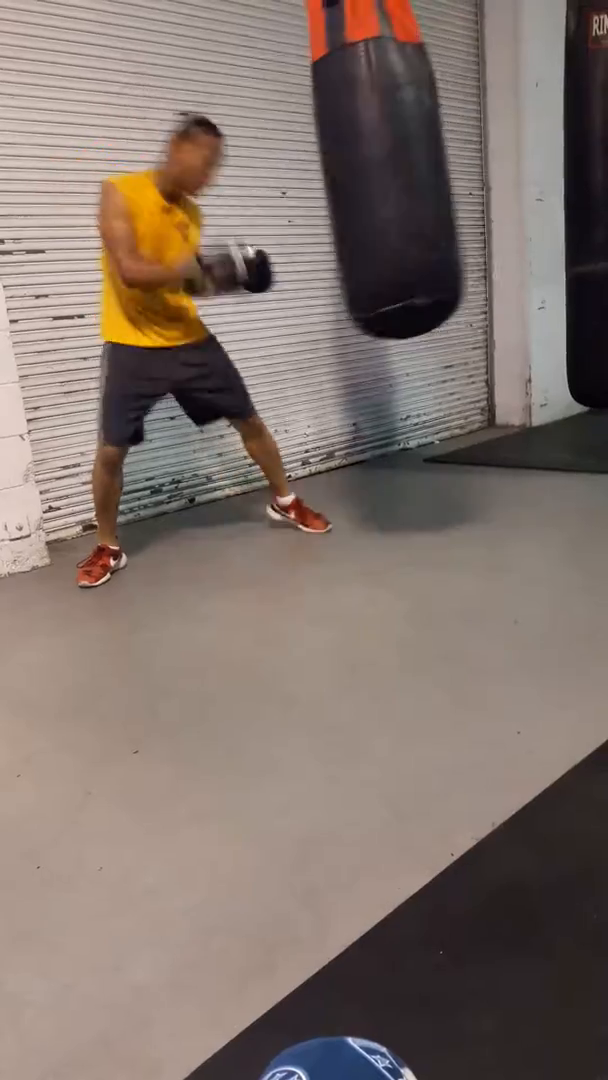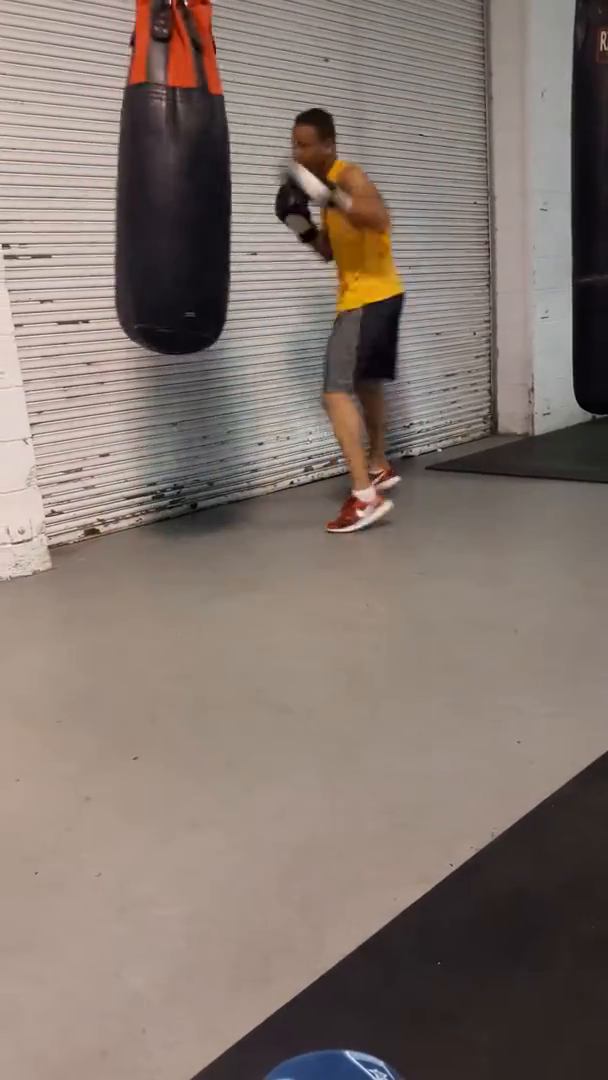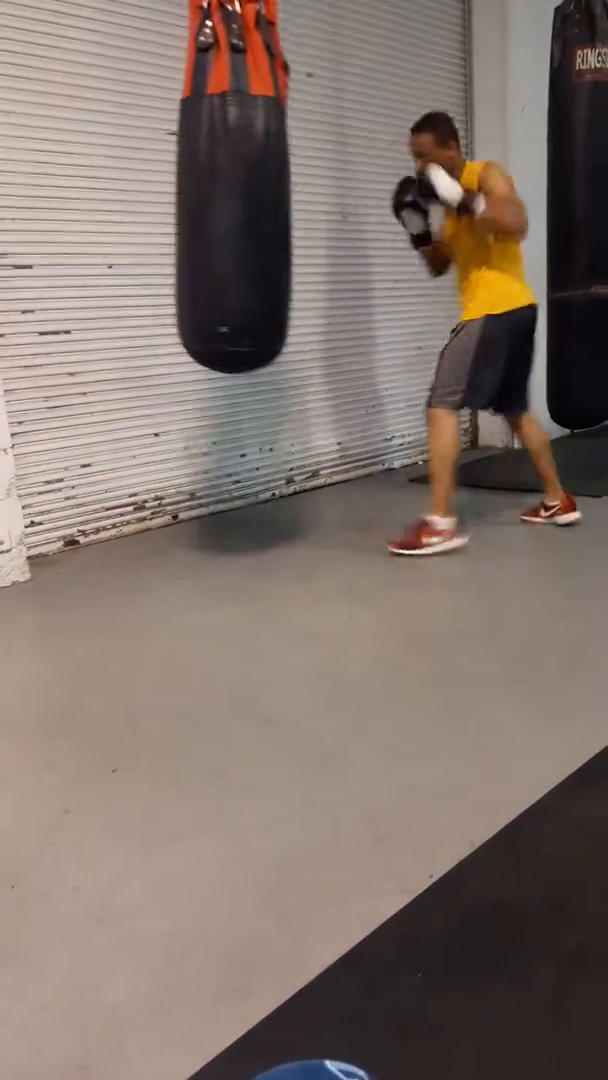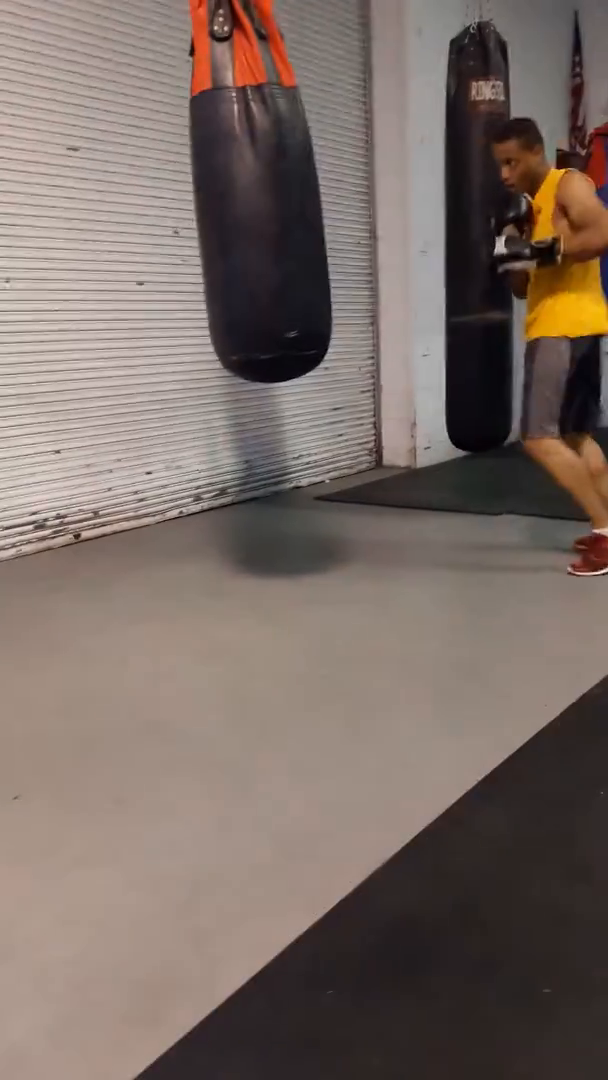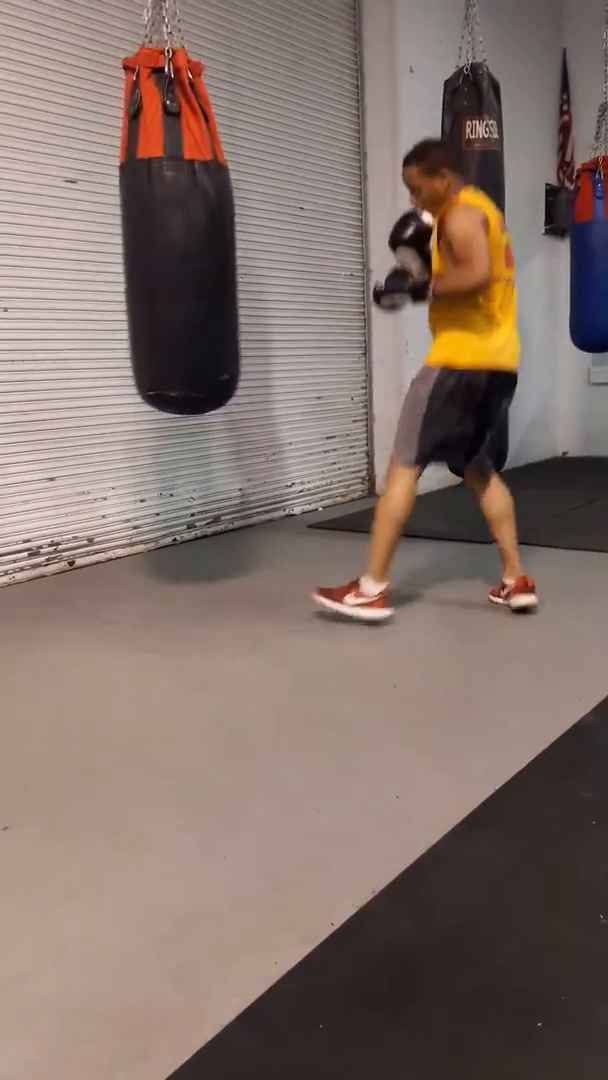
dt=1s
person 1, frame 1
left shoulder: (190, 211)
right shoulder: (120, 193)
right elbow: (130, 271)
right wrist: (201, 270)
left hip: (188, 338)
right hip: (132, 342)
left knee: (249, 421)
right knee: (112, 449)
left ankle: (286, 502)
right ankle: (107, 545)
person 1, frame 2
left shoulder: (349, 176)
right shoulder: (315, 186)
left elbow: (377, 219)
left wrist: (328, 193)
right wrist: (302, 225)
left hip: (370, 299)
right hip: (378, 297)
left knee: (337, 393)
right knee: (366, 383)
left ankle: (366, 496)
right ankle: (380, 468)
person 1, frame 3
left shoulder: (487, 175)
right shoulder: (449, 197)
left elbow: (516, 224)
right elbow: (438, 265)
left wrist: (461, 198)
right wrist: (416, 226)
left hip: (498, 309)
right hip: (505, 311)
left knee: (441, 407)
right knee: (515, 410)
left ankle: (439, 523)
right ankle: (558, 501)
person 1, frame 4
left shoulder: (569, 185)
right shoulder: (530, 205)
right elbow: (521, 288)
left wrist: (543, 250)
right wrist: (514, 245)
left hip: (566, 329)
right hip: (550, 328)
left knee: (540, 440)
person 1, frame 5
left shoulder: (462, 213)
right shoulder: (483, 212)
left elbow: (477, 276)
left wrist: (424, 286)
right wrist: (424, 244)
left hip: (461, 359)
right hip: (498, 361)
left knee: (404, 465)
right knee: (480, 470)
left ankle: (371, 589)
right ankle: (515, 580)
